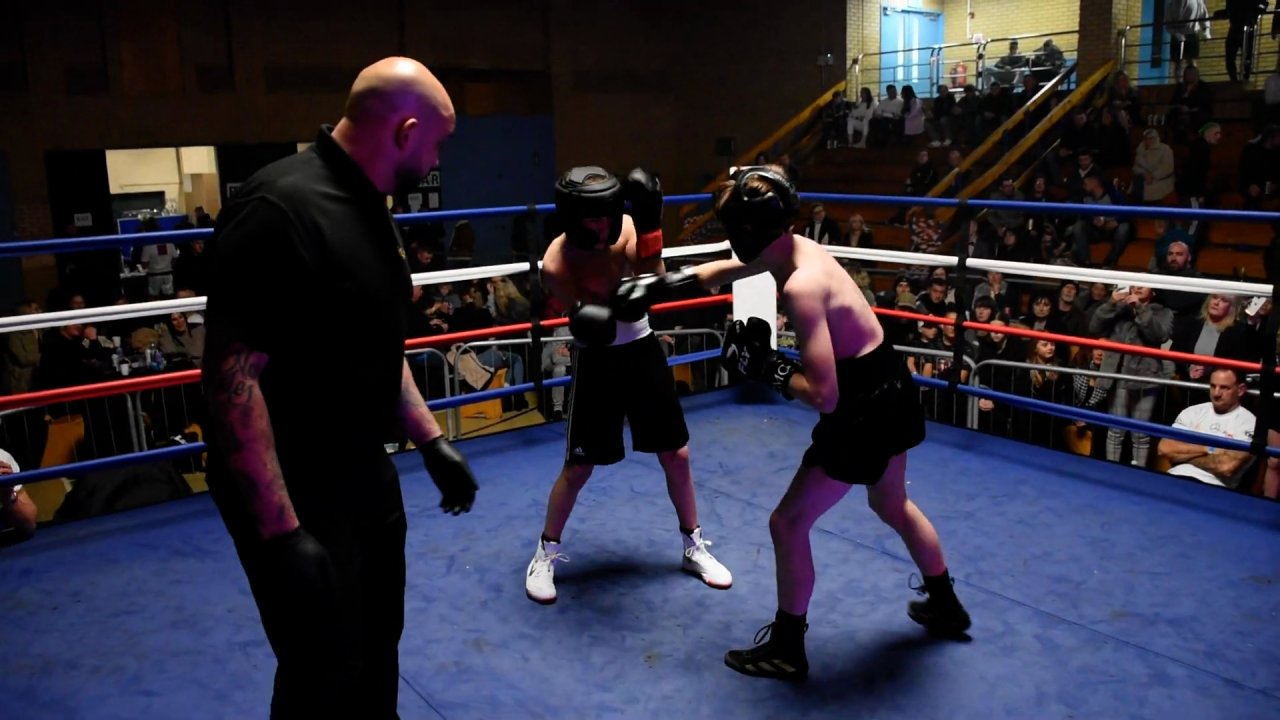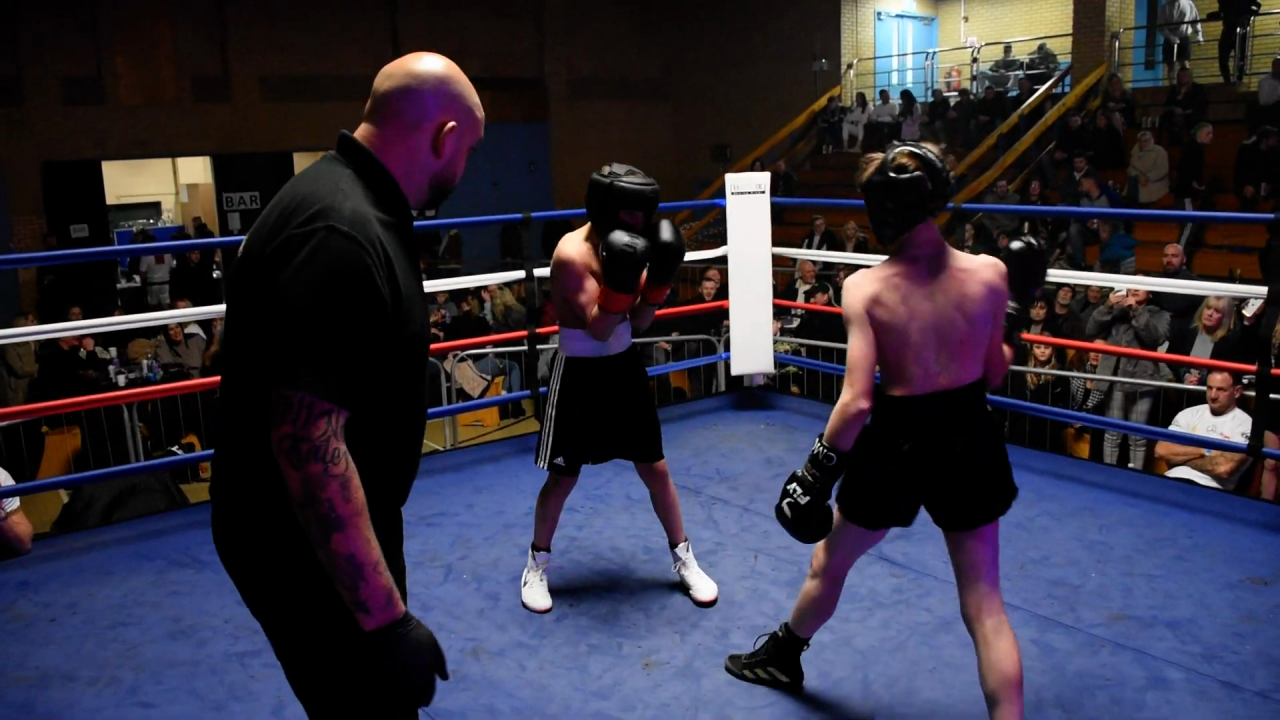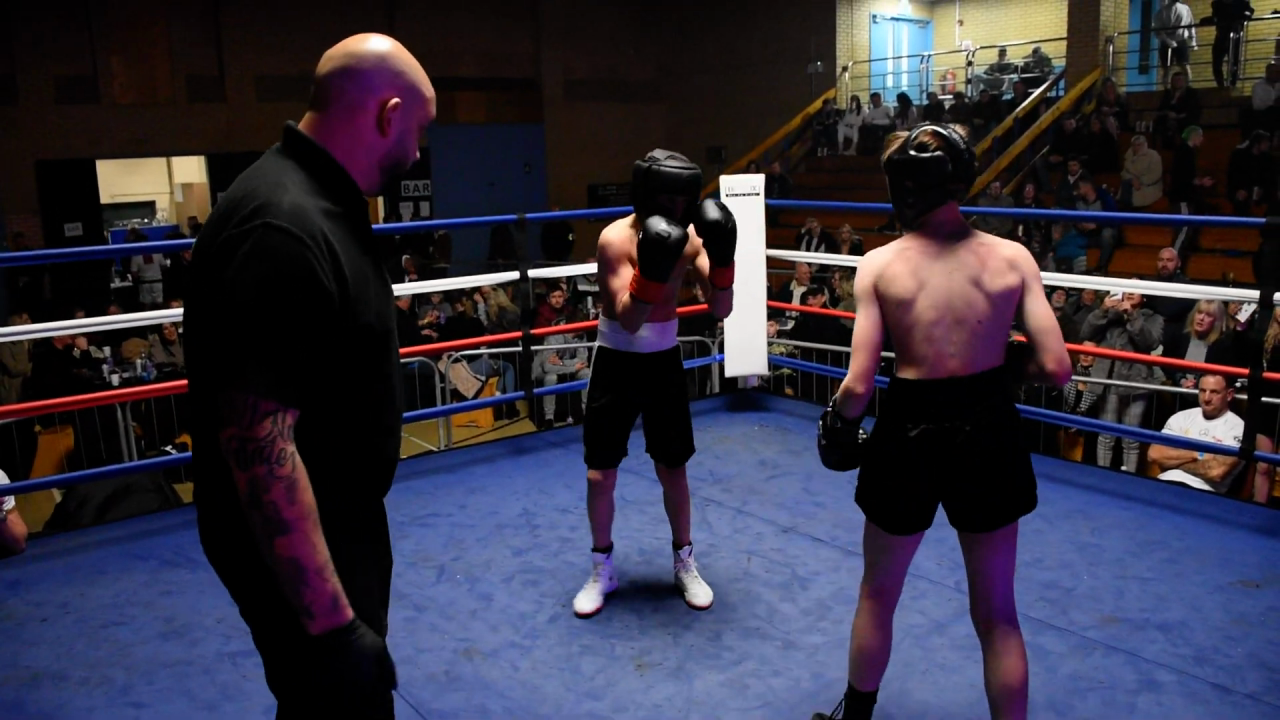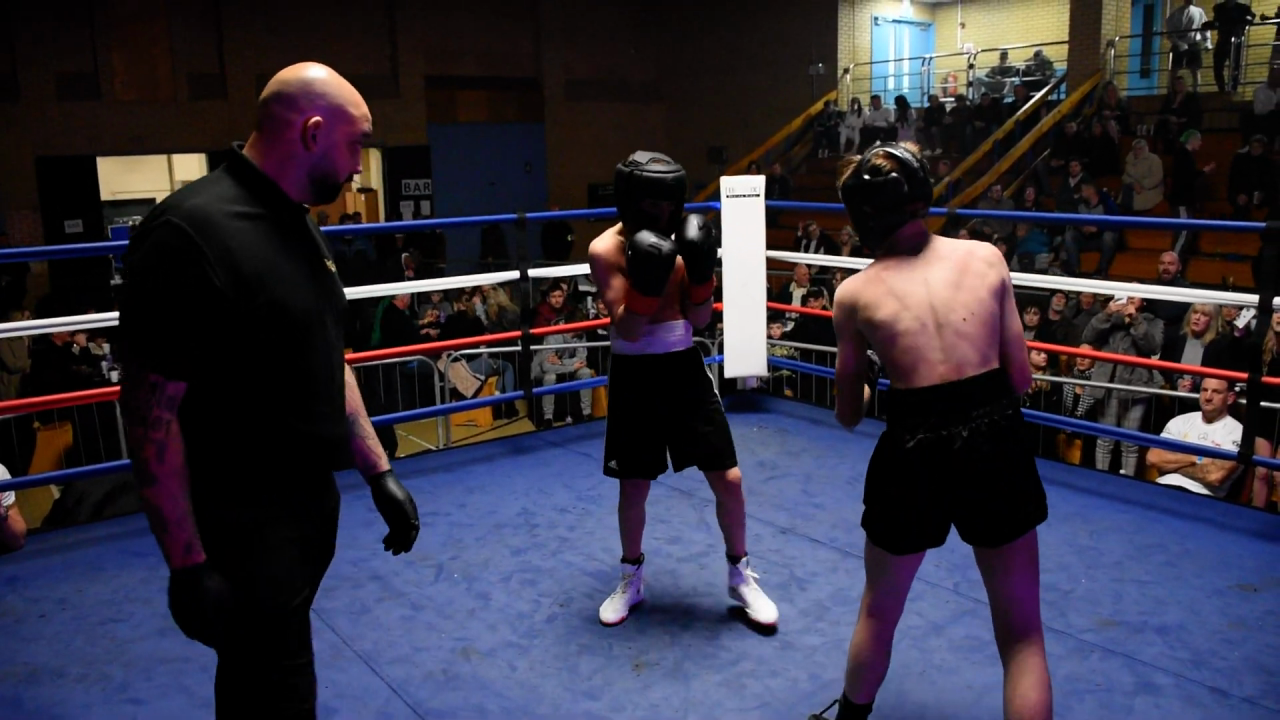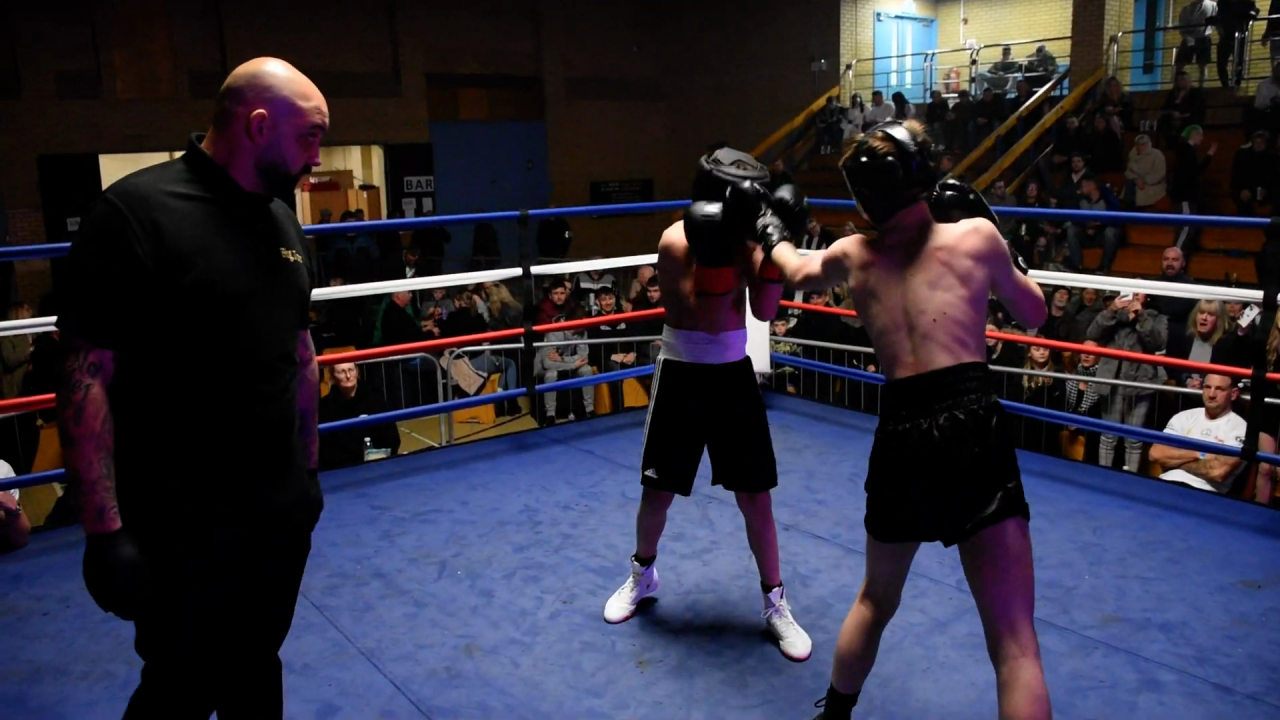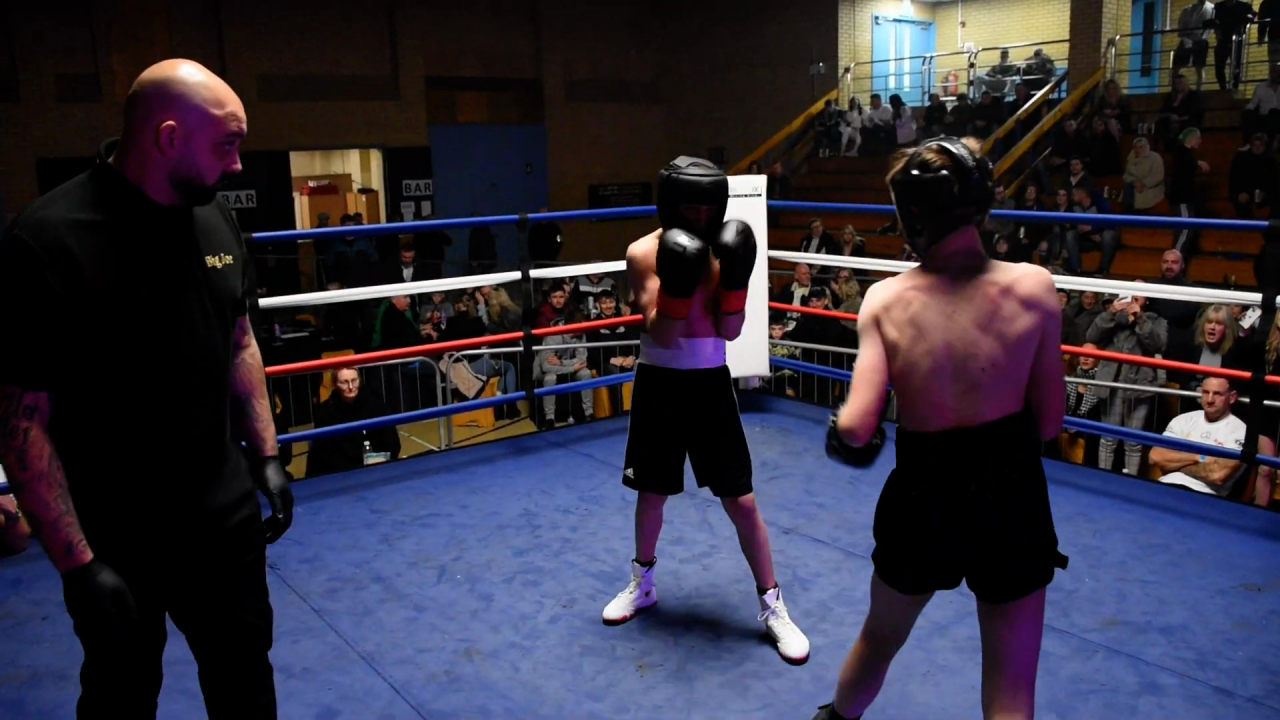
dt=0.4s
person 1, frame 1
left shoulder: (366, 207)
right shoulder: (283, 209)
right elbow: (234, 375)
left wrist: (432, 442)
right wrist: (281, 526)
left hip: (362, 475)
right hip: (293, 491)
left knee: (375, 641)
person 1, frame 2
left shoulder: (356, 211)
right shoulder: (339, 234)
right elbow: (308, 442)
right wrist: (385, 614)
left hip: (344, 528)
right hip: (308, 544)
person 1, frame 3
left shoulder: (325, 210)
right shoulder: (281, 232)
right elbow: (258, 446)
right wrist: (330, 623)
left hip: (337, 522)
right hip: (302, 545)
person 1, frame 4
left shoulder: (297, 226)
right shoulder: (192, 231)
right elbow: (153, 410)
left wrist: (379, 473)
right wrist: (188, 563)
left hip: (308, 506)
right hip: (239, 526)
person 1, frame 5
left shoulder: (282, 221)
right shoulder: (136, 212)
right elbow: (84, 378)
left wrist: (309, 467)
right wrist: (105, 529)
left hip: (280, 501)
right hip: (179, 514)
person 1, frame 6
left shoulder: (213, 216)
left wrist: (267, 455)
right wrist: (77, 561)
left hip: (222, 497)
right hip: (117, 522)
left knee: (243, 661)
person 2, frame 1
left shoulder: (802, 288)
right shoulder: (790, 243)
left elbow: (826, 396)
right elbow: (730, 268)
left wrist: (771, 369)
right wrist: (660, 284)
left hip: (867, 409)
right hip: (893, 387)
left knee: (790, 522)
right knee: (893, 506)
left ankle: (786, 648)
right ankle: (946, 606)
person 2, frame 2
left shoulder: (867, 290)
right shoulder: (990, 274)
left elbow: (858, 403)
right elbow: (994, 376)
left wrist: (815, 471)
right wrist: (1021, 304)
left hip: (896, 447)
right hip: (972, 443)
left knee: (831, 563)
right knee: (985, 606)
left ankle: (780, 659)
person 2, frame 3
left shoulder: (880, 266)
right shoulder: (1012, 258)
left elbow: (858, 386)
right elbow: (1055, 369)
left wrist: (838, 422)
right wrist: (998, 365)
left hip: (910, 438)
right hip: (988, 437)
left knee: (878, 593)
right knee: (995, 612)
person 2, frame 4
left shoulder: (856, 293)
right shoulder: (985, 257)
left elbow: (846, 410)
right elbow: (1019, 376)
left hip: (913, 452)
right hip: (995, 442)
left knee: (880, 611)
right knee: (1021, 636)
person 2, frame 5
left shoulder: (854, 257)
right shoulder: (974, 237)
left elbow: (799, 271)
right elbow: (1033, 313)
left wrist: (771, 236)
left hip: (899, 441)
right hip: (971, 435)
left knee: (876, 599)
right knee: (1013, 639)
person 2, frame 6
left shoulder: (885, 301)
right shoulder: (1033, 289)
left elbow: (854, 427)
right elbow: (1048, 423)
left wrist: (846, 435)
left hip: (921, 497)
right hip: (1008, 497)
left knee: (878, 637)
person 3, frame 1
left shoulder: (625, 229)
right shoulder: (556, 263)
right elbow: (590, 329)
left wrist: (651, 226)
right wrist: (604, 319)
left hip: (642, 349)
right hip: (597, 360)
left knee: (676, 455)
right knee: (578, 467)
left ankle: (694, 547)
right ankle: (545, 555)
person 3, frame 2
left shoulder: (629, 248)
right shoulder: (572, 254)
left elbow: (638, 322)
right elbow: (599, 330)
left wrist: (659, 280)
right wrist: (619, 282)
left hip: (624, 364)
right hip: (580, 369)
left knee: (656, 468)
right knee: (562, 476)
left ankle: (684, 560)
right ankle: (537, 564)
person 3, frame 3
left shoulder: (689, 237)
right shoulder: (615, 240)
left elbow: (722, 308)
right elbow: (628, 319)
left wrist: (723, 255)
right wrist: (651, 269)
left hip: (664, 363)
right hip: (616, 364)
left knee: (673, 472)
right knee: (601, 476)
left ankle: (684, 563)
right ankle: (602, 567)
person 3, frame 4
left shoulder: (682, 240)
right shoulder: (605, 249)
left elbow: (701, 320)
right elbow: (627, 331)
left wrist: (700, 270)
right wrist: (645, 282)
left hip: (683, 368)
right hip: (634, 374)
left knee: (728, 479)
right knee: (634, 486)
left ankle: (743, 576)
right ankle: (631, 579)
person 3, frame 5
left shoulder: (749, 238)
right shoulder: (678, 240)
left elbow: (766, 310)
right elbow: (709, 319)
right wrist: (715, 256)
left hip: (734, 375)
right hip: (682, 377)
left knee: (756, 498)
right knee: (659, 491)
left ankle: (776, 605)
right ankle: (641, 576)
person 3, frame 6
left shoulder: (722, 250)
right shoulder: (642, 254)
left elbow: (730, 331)
right elbow: (661, 337)
left wrist: (736, 276)
right wrist: (675, 285)
left hip: (710, 383)
right hip: (659, 383)
left knee: (742, 502)
right knee: (650, 493)
left ankle: (773, 606)
right ankle: (642, 581)
